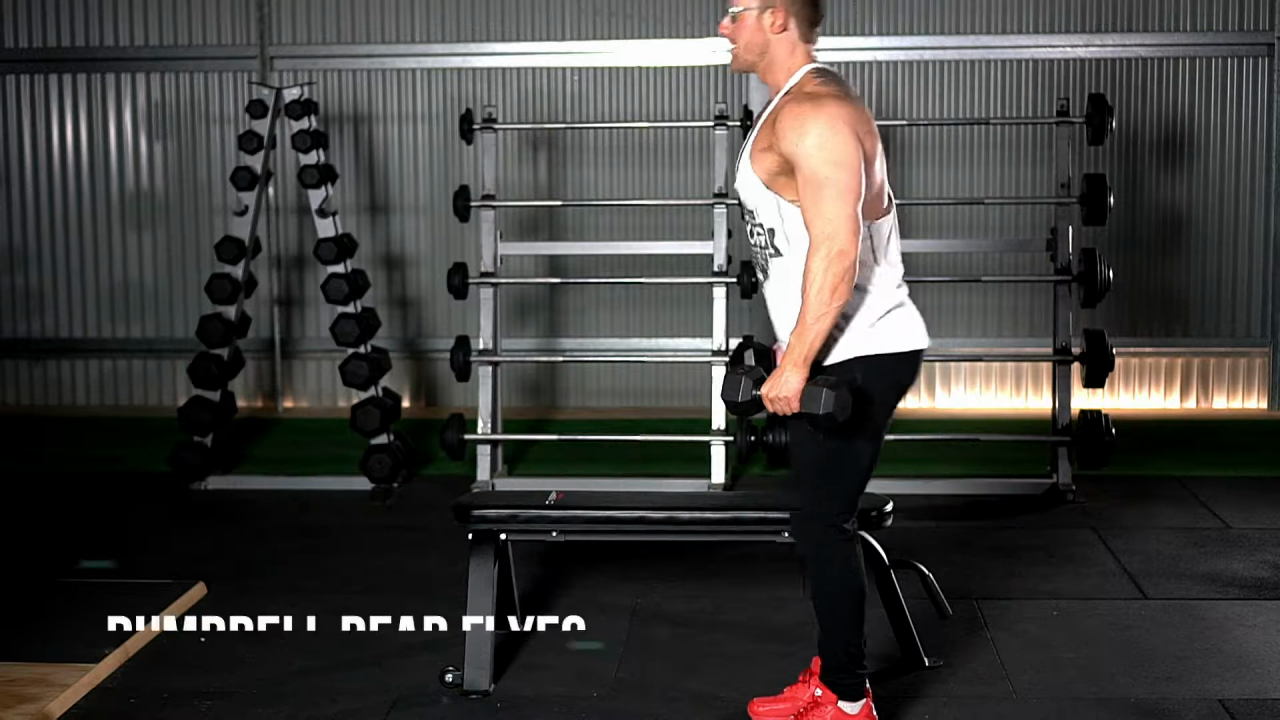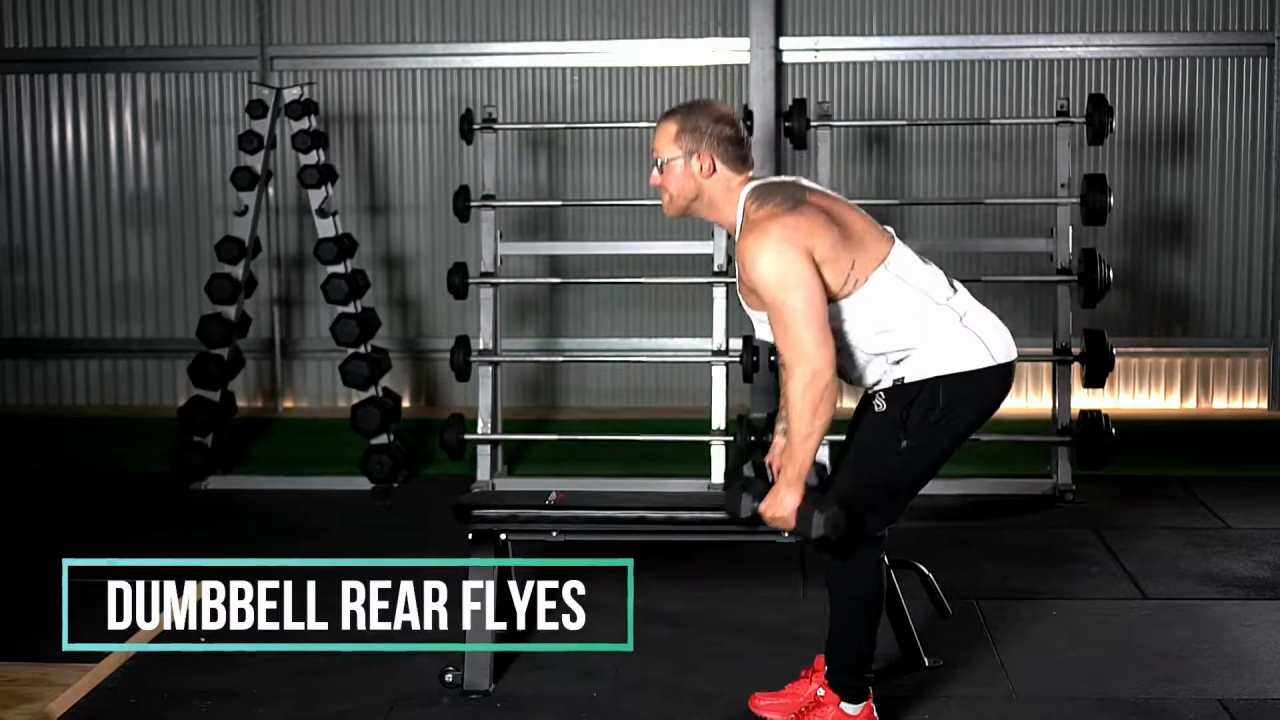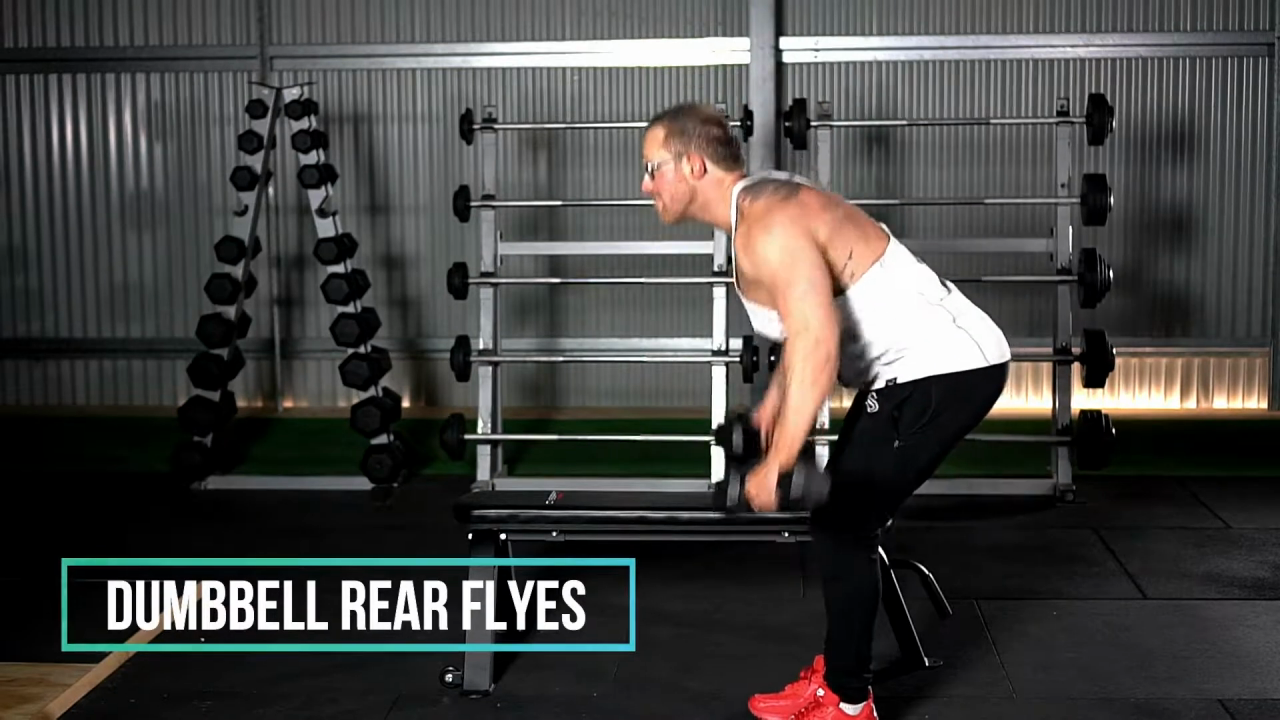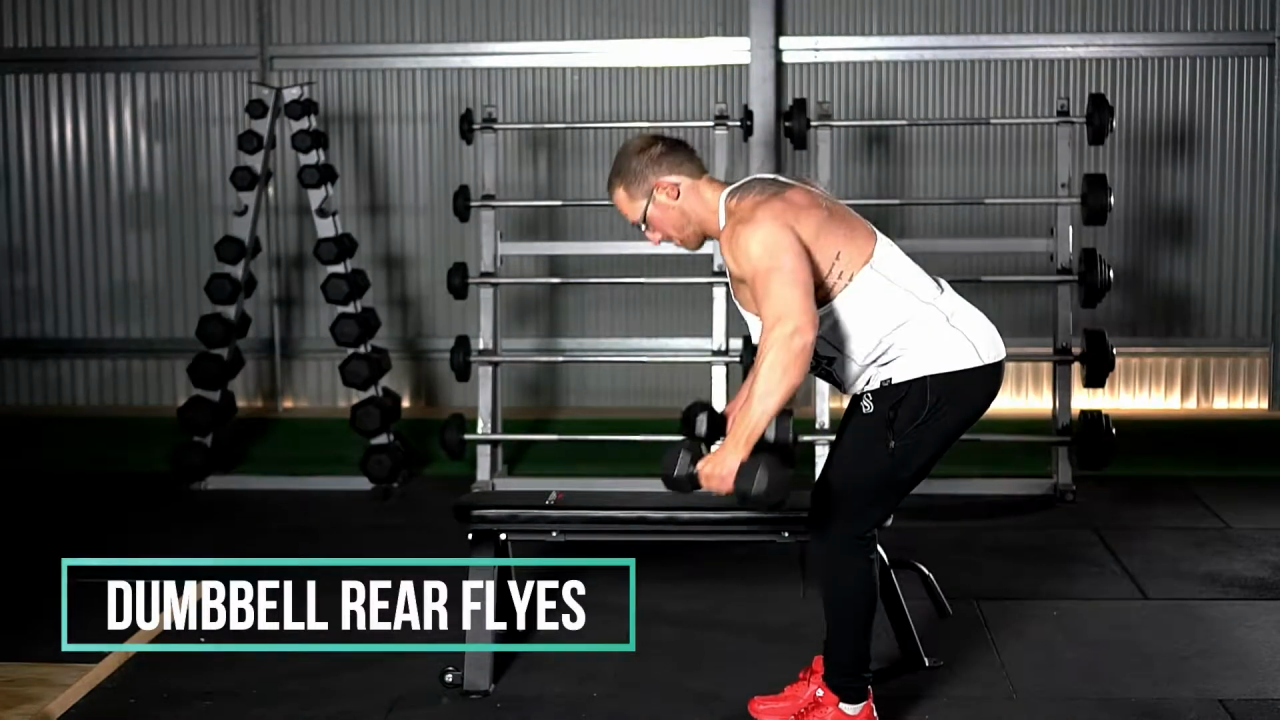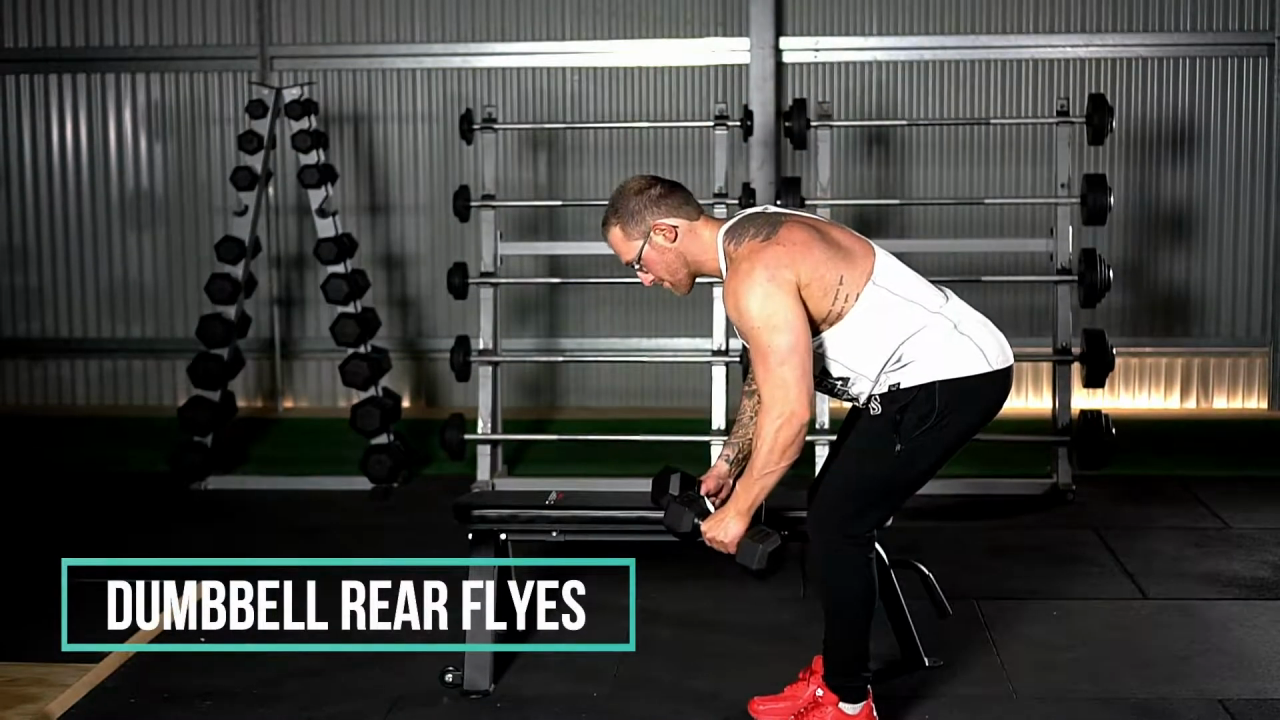
dt=1s
person 1, frame 1
left shoulder: (813, 112)
right shoulder: (804, 104)
left elbow: (838, 252)
left wrist: (795, 364)
right wrist: (797, 354)
left hip: (854, 357)
right hip: (844, 351)
left knee: (821, 523)
right knee: (822, 519)
person 1, frame 2
left shoulder: (766, 239)
right shoulder: (772, 209)
left elbow: (814, 369)
right elbow: (807, 346)
left wrist: (790, 484)
right wrist: (785, 434)
left hip: (951, 371)
right hip: (940, 360)
left knee: (847, 522)
right knee: (846, 515)
person 1, frame 3
left shoulder: (765, 227)
right shoulder: (762, 208)
left elbow: (818, 348)
right elbow: (807, 326)
left wrist: (778, 464)
right wrist: (772, 405)
left hip: (945, 371)
right hip: (934, 364)
left knee: (841, 522)
right knee: (840, 511)
person 1, frame 4
left shoulder: (750, 226)
right shoulder: (756, 208)
left elbow: (794, 335)
right elbow: (789, 322)
left wrist: (734, 449)
right wrist: (745, 400)
left hip: (938, 370)
right hip: (929, 362)
left knee: (838, 525)
right knee: (835, 518)
person 1, frame 5
left shoulder: (755, 275)
right shoulder: (751, 243)
left elbow: (790, 412)
right elbow: (768, 374)
left wrist: (738, 511)
right wrist: (729, 461)
left hip: (950, 377)
right hip: (938, 369)
left knee: (836, 525)
right knee: (834, 517)
right ankle: (836, 676)
